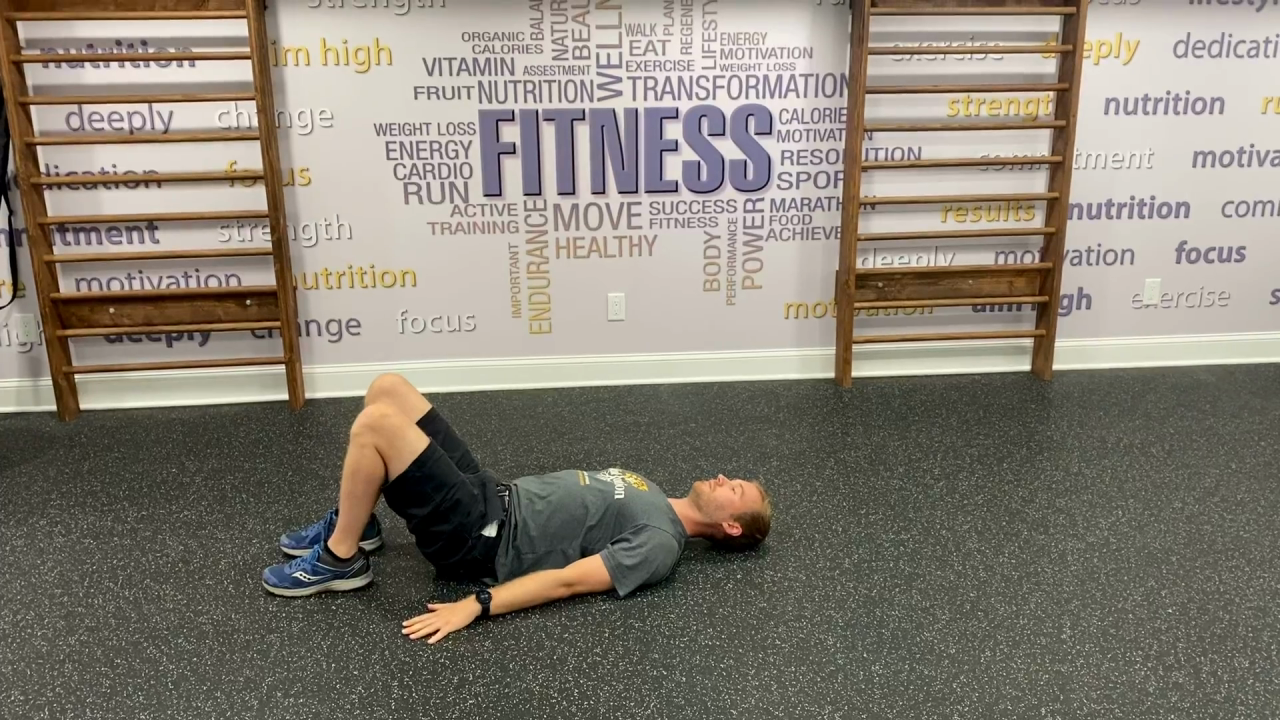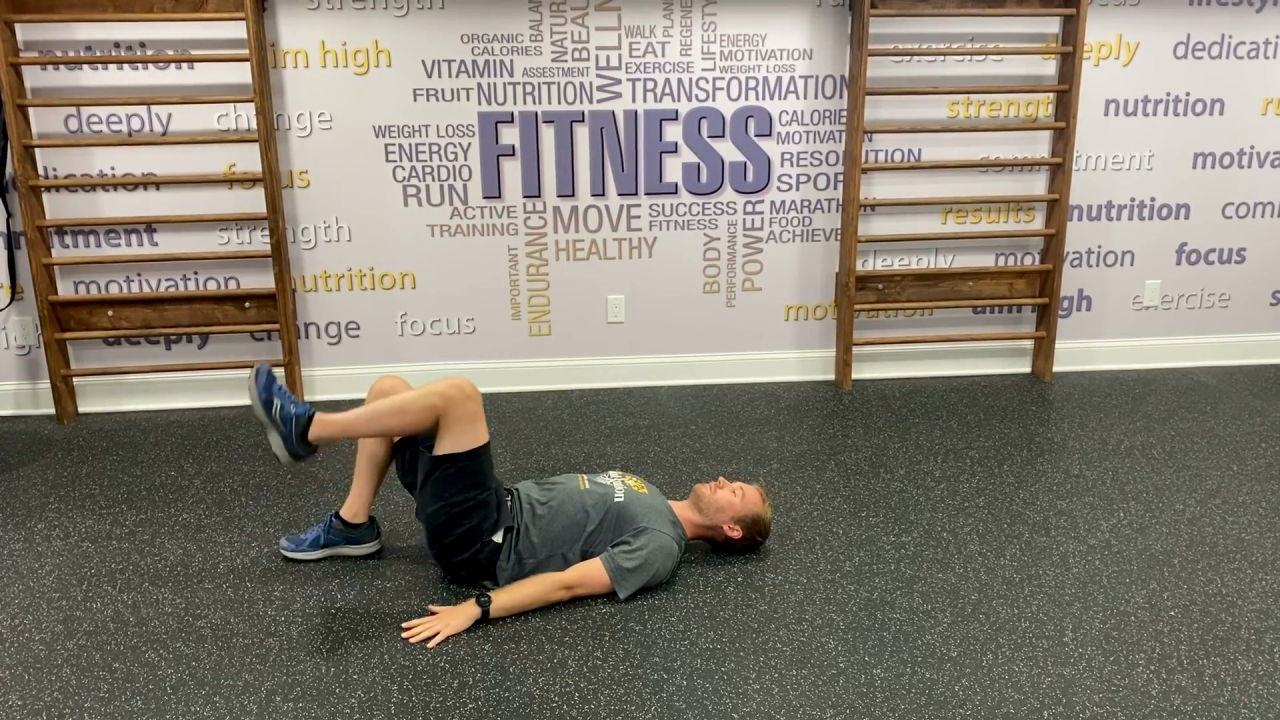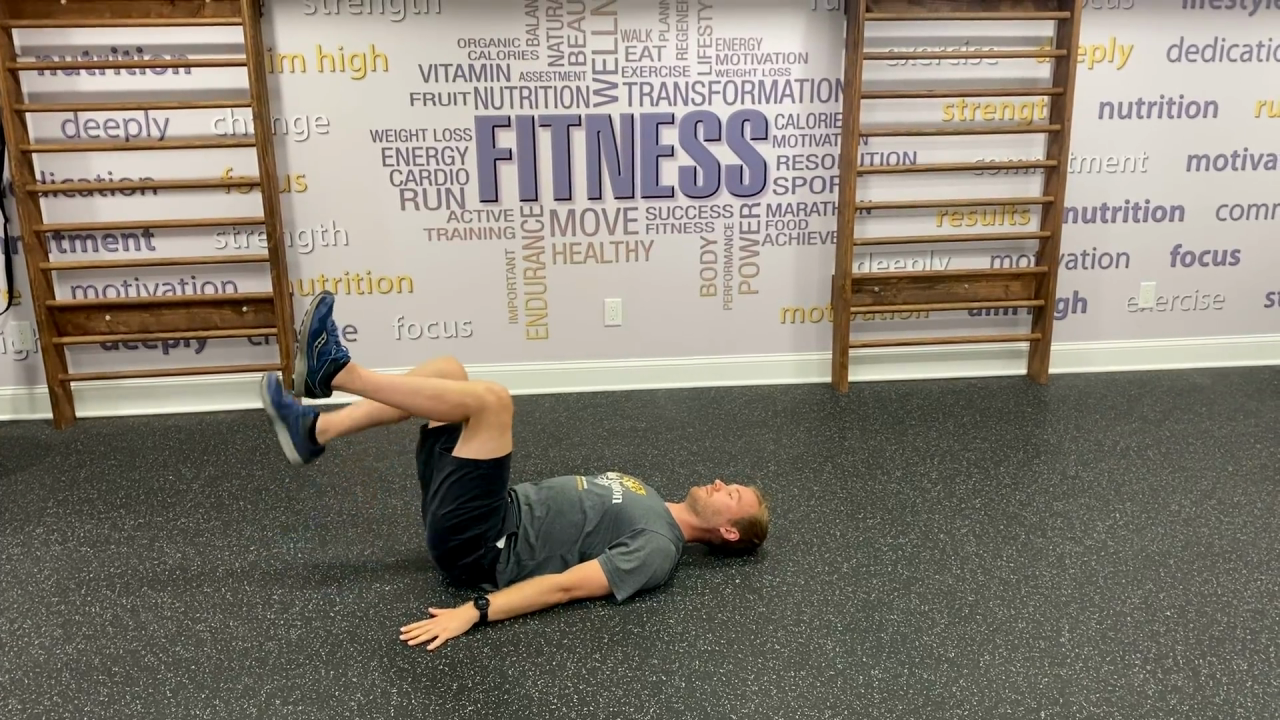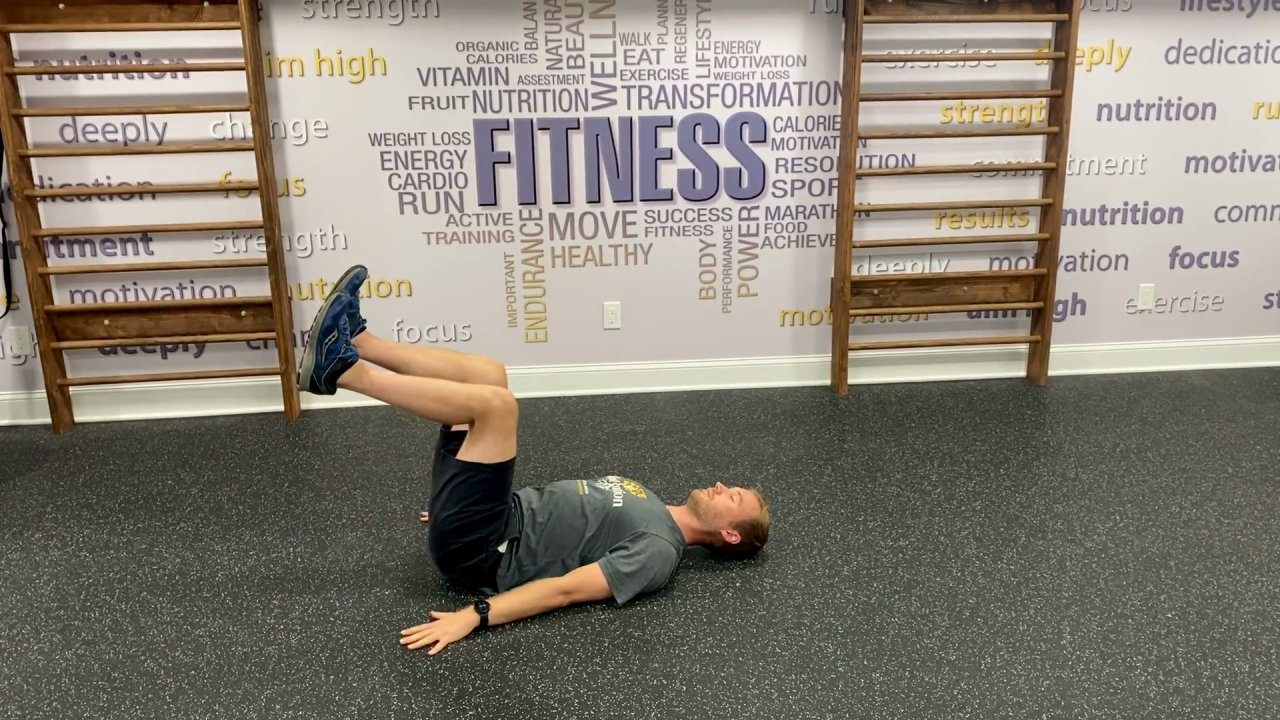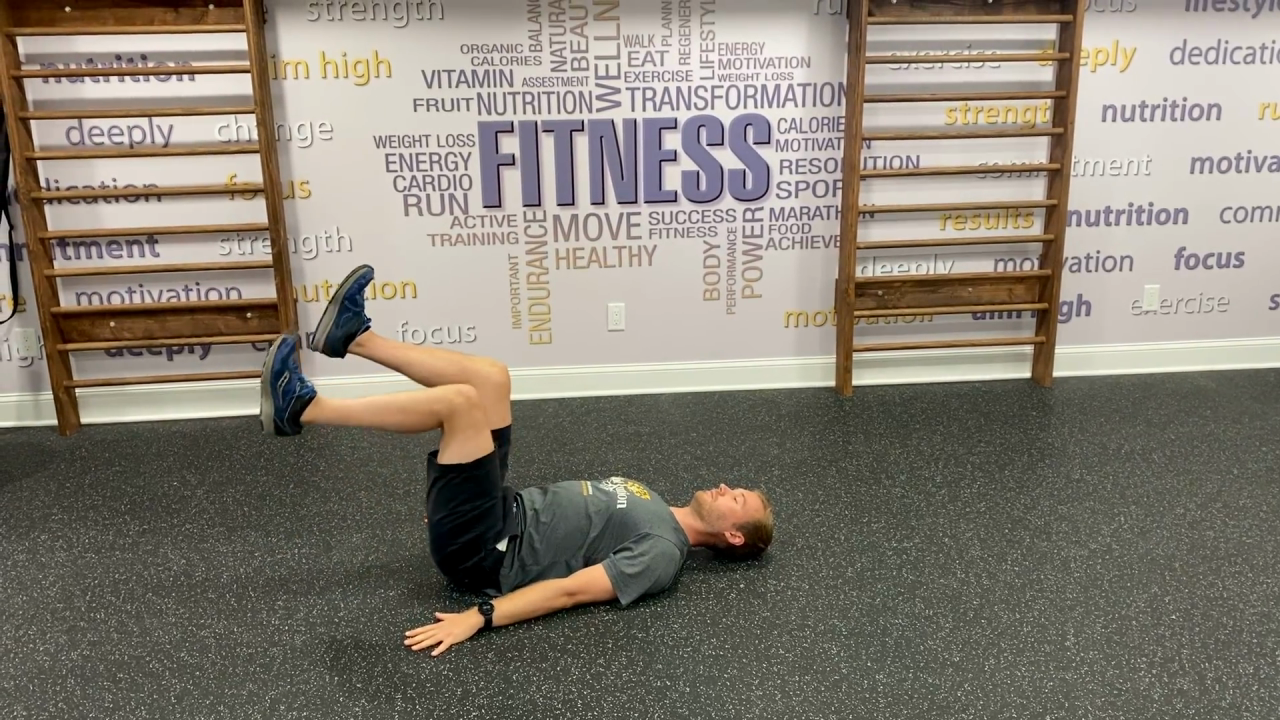
dt=1s
person 1, frame 1
left shoulder: (659, 542)
right shoulder: (647, 494)
left elbow: (567, 581)
left wrist: (476, 605)
left hip: (477, 541)
right hip: (492, 497)
left knee: (375, 426)
right knee: (387, 389)
left ankle: (339, 559)
right ankle: (354, 523)
person 1, frame 2
left shoulder: (659, 546)
right shoulder: (646, 497)
left elbow: (568, 584)
left wrist: (474, 608)
left hip: (478, 544)
right hip: (502, 505)
left knee: (458, 393)
right knee: (387, 389)
left ankle: (309, 429)
right ankle: (352, 525)
person 1, frame 3
left shoulder: (656, 548)
right shoulder: (642, 500)
left elbow: (566, 585)
left wrist: (472, 613)
left hip: (474, 548)
right hip: (499, 511)
left knee: (492, 400)
right knee: (447, 370)
left ankle: (337, 373)
right ankle: (315, 432)
person 1, frame 4
left shoulder: (657, 552)
right shoulder: (643, 503)
left elbow: (567, 589)
left wrist: (474, 616)
right wrist: (457, 506)
left hip: (478, 551)
right hip: (502, 516)
left knee: (496, 403)
right knee: (489, 375)
left ankle: (341, 370)
right ankle: (355, 341)
person 1, frame 5
left shoulder: (660, 552)
right shoulder: (648, 506)
left elbow: (571, 590)
left wrist: (477, 617)
right wrist: (455, 503)
left hip: (480, 551)
right hip: (504, 513)
left knee: (462, 400)
right knee: (489, 377)
left ankle: (303, 408)
right ankle: (354, 335)
